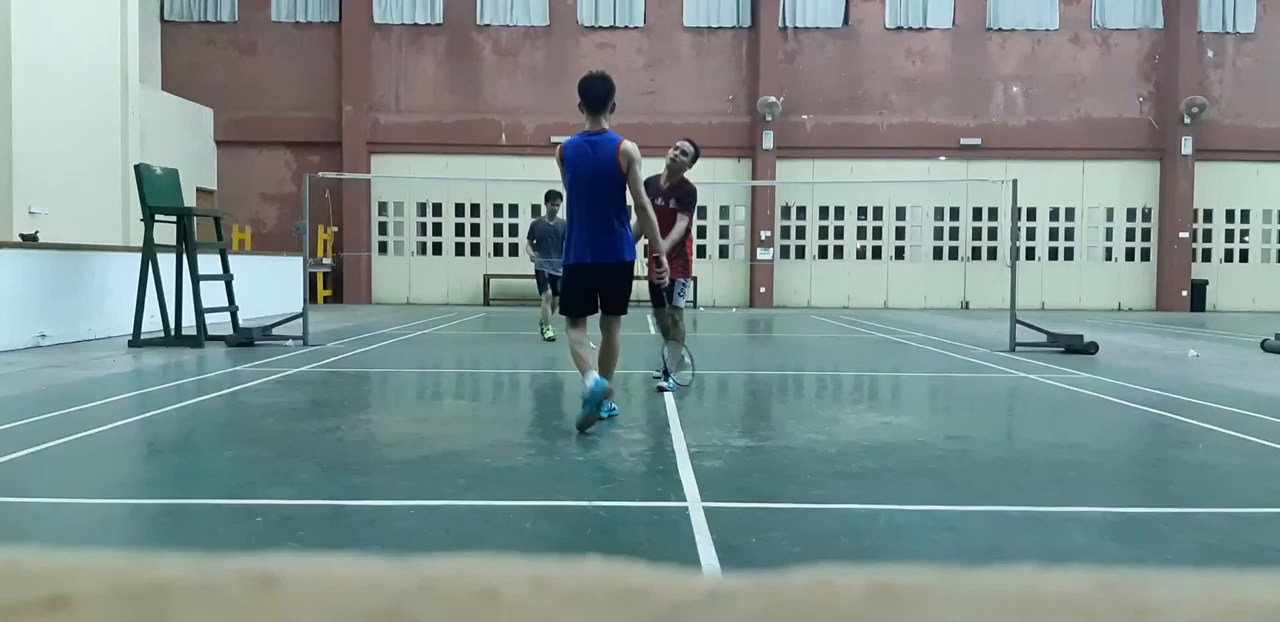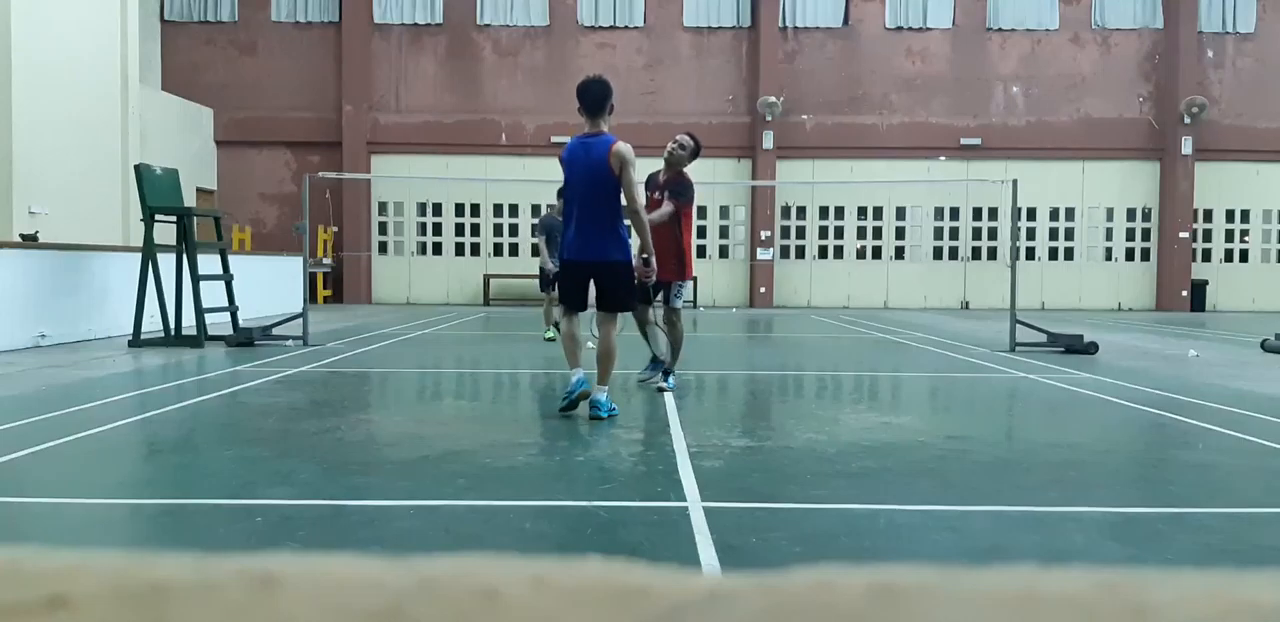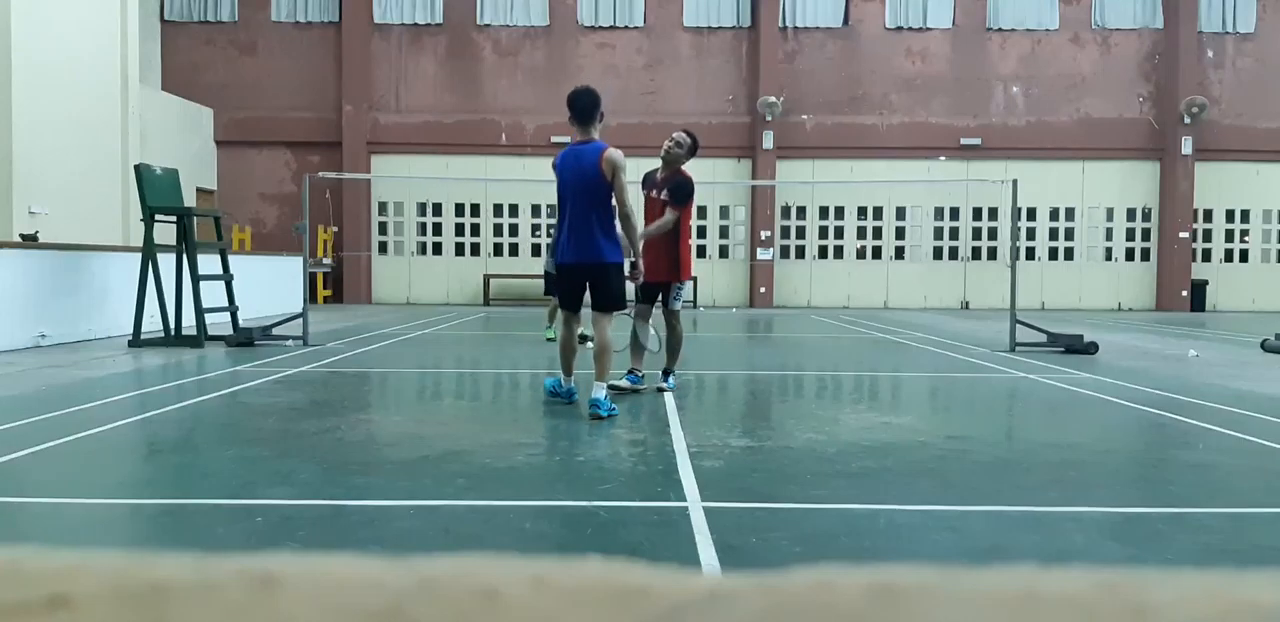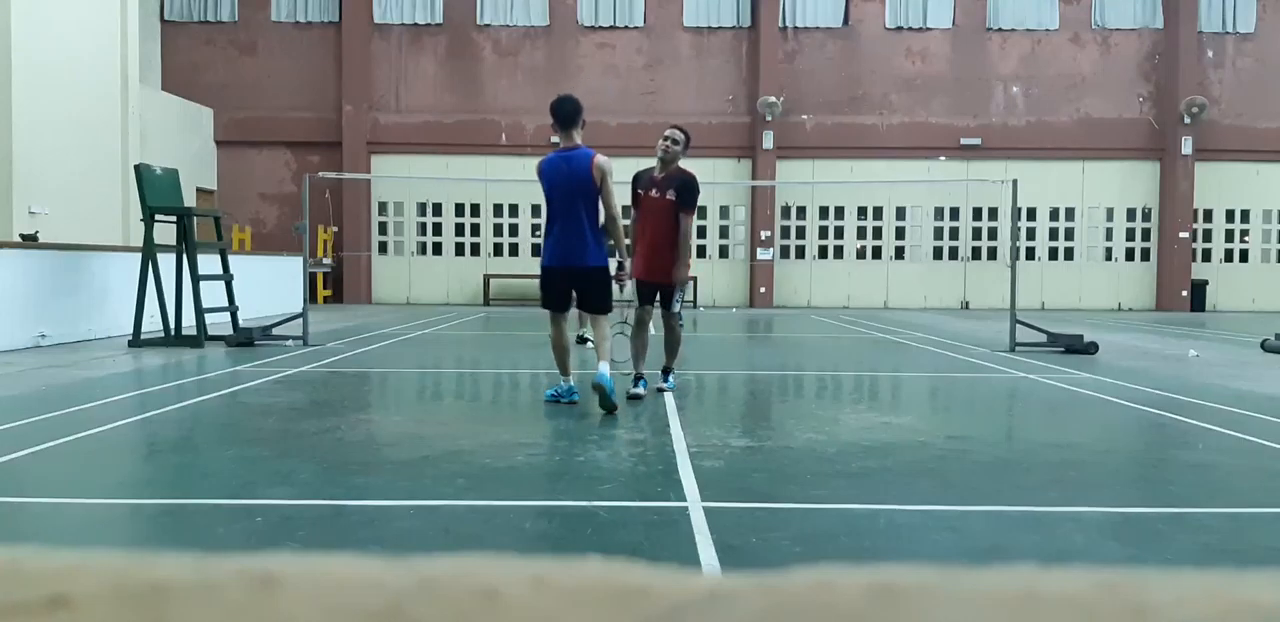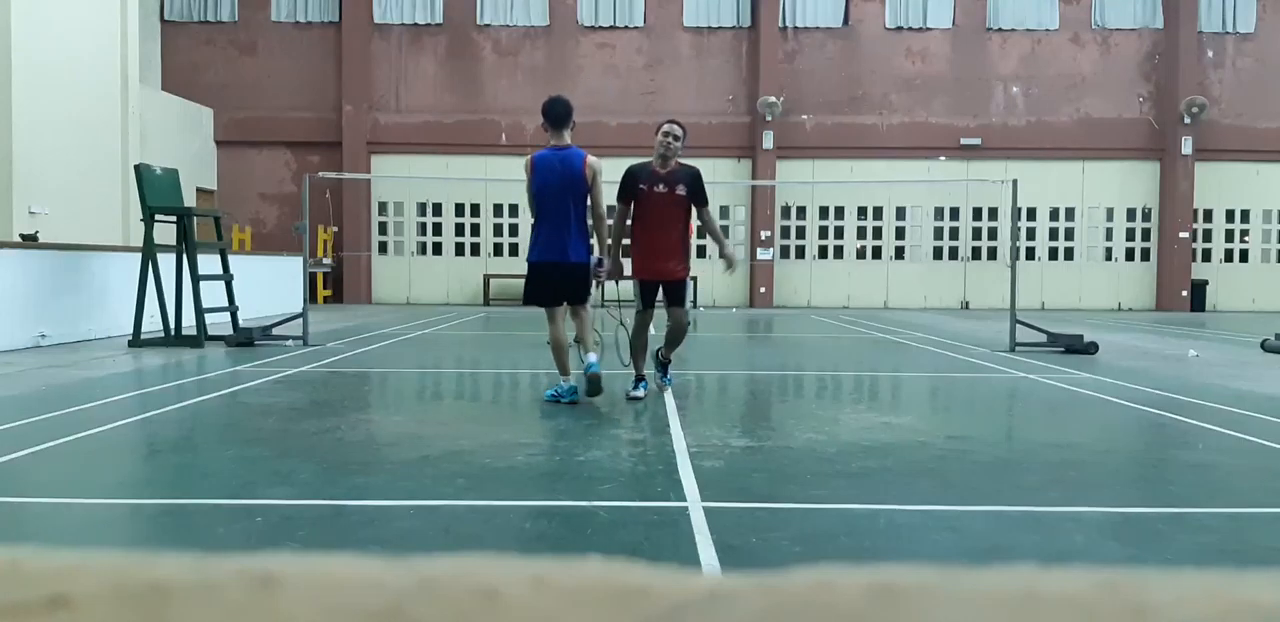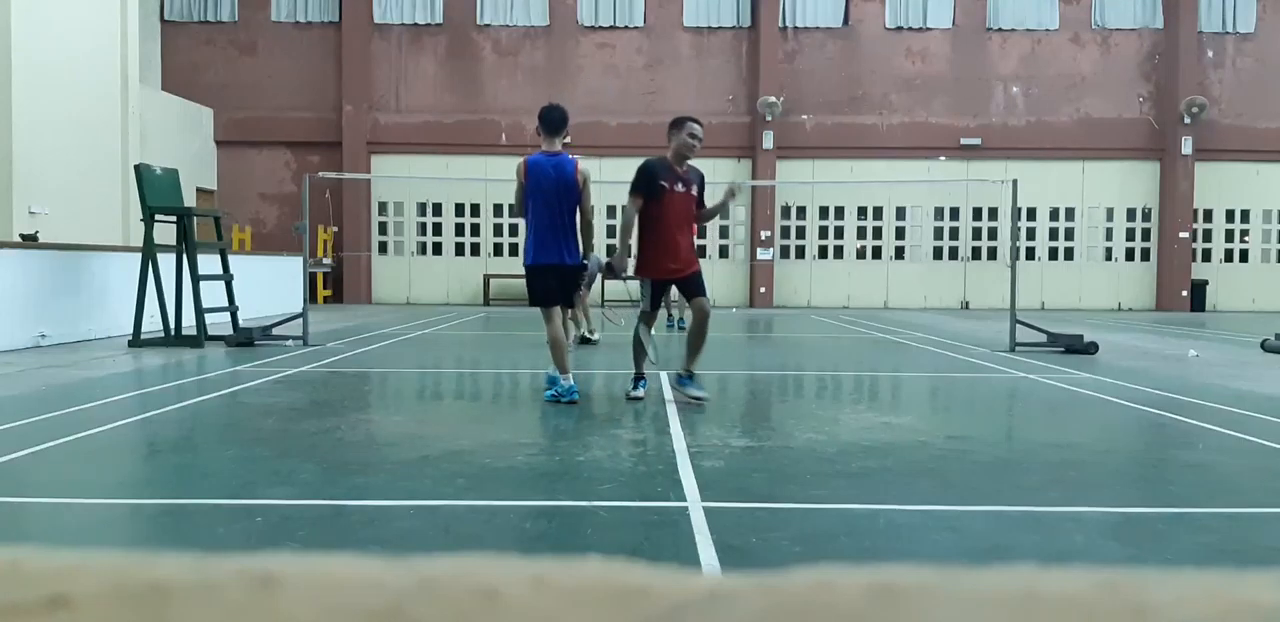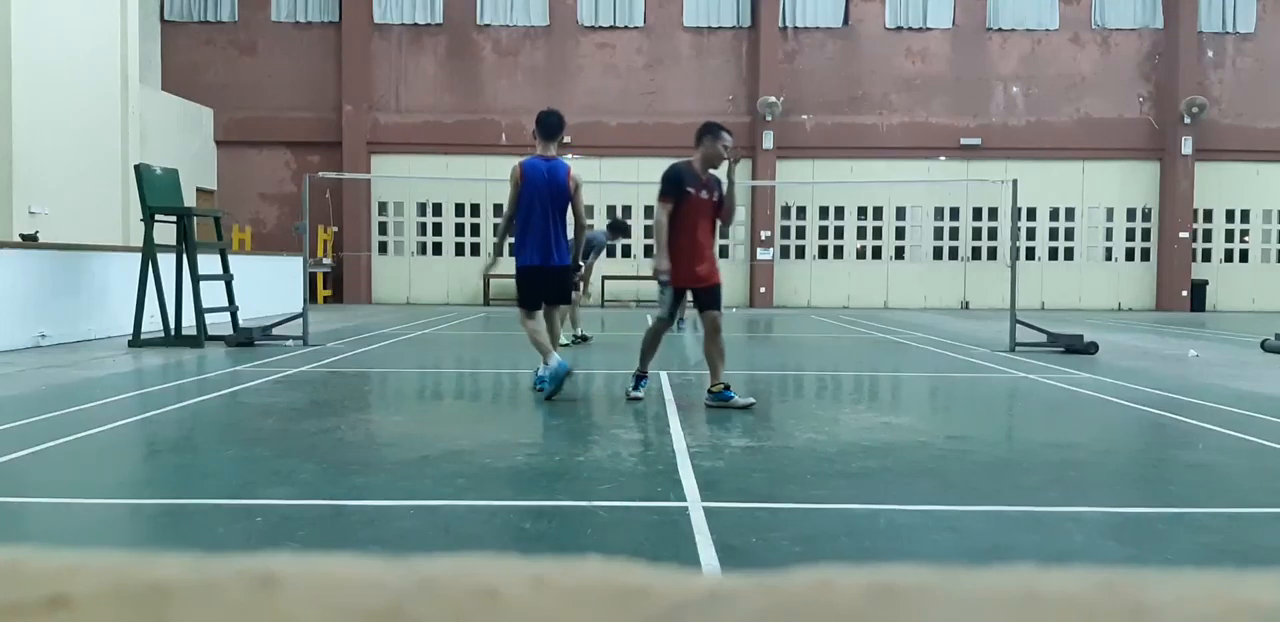
dt=0.2s
person 1, frame 1
left shoulder: (564, 151)
right shoulder: (626, 150)
right elbow: (642, 207)
right wrist: (659, 255)
left hip: (578, 255)
right hip: (617, 253)
left knee: (575, 326)
right knee: (610, 325)
left ankle: (595, 381)
right ankle: (602, 400)
person 1, frame 2
left shoulder: (567, 153)
right shoulder: (620, 151)
right elbow: (634, 208)
right wrist: (649, 254)
left hip: (573, 252)
right hip: (612, 253)
left knee: (569, 316)
right knee: (607, 323)
left ankle: (577, 379)
right ankle: (601, 397)
person 1, frame 3
left shoulder: (560, 160)
right shoulder: (612, 157)
right elbow: (625, 213)
right wrist: (637, 256)
left hip: (567, 255)
right hip: (605, 255)
left knee: (569, 319)
right knee: (602, 324)
left ankle: (566, 384)
right ankle: (599, 395)
person 1, frame 4
left shoulder: (543, 166)
right shoulder: (600, 163)
right elbow: (612, 217)
right wrist: (623, 259)
left hip: (555, 259)
right hip: (593, 259)
left knee: (559, 321)
right knee: (599, 320)
left ankle: (566, 385)
right ankle: (602, 373)
person 1, frame 5
left shoulder: (532, 163)
right shoulder: (590, 164)
right elbow: (599, 215)
right wrist: (601, 256)
left hip: (544, 254)
right hip: (578, 254)
left knee: (555, 317)
right knee: (580, 311)
left ankle: (567, 384)
right ankle: (591, 360)
person 1, frame 6
left shoulder: (525, 166)
right shoulder: (579, 170)
left elbow: (520, 210)
right elbow: (586, 220)
right wrist: (586, 257)
left hip: (539, 256)
right hip: (569, 257)
left knee: (552, 317)
right knee: (560, 316)
left ankle: (566, 383)
right ankle: (558, 374)
person 1, frame 7
left shoulder: (521, 170)
right shoulder: (571, 175)
left elbow: (509, 217)
right elbow: (581, 223)
left wrist: (495, 254)
right wrist: (576, 259)
left hip: (529, 258)
right hip: (560, 259)
left knee: (530, 317)
right knee: (551, 314)
left ankle: (555, 363)
right ankle: (545, 372)
person 2, frame 1
left shoulder: (687, 190)
right shoulder: (649, 183)
left elbow: (682, 225)
left wrist: (665, 246)
left hip: (678, 263)
right hip: (656, 262)
left knee: (674, 314)
right knee: (660, 315)
left ankle: (670, 371)
right ankle: (672, 359)
person 2, frame 2
left shoulder: (682, 183)
right shoulder: (652, 178)
left elbow: (664, 214)
left hip: (675, 262)
right hip: (653, 260)
left knee: (672, 315)
right knee: (639, 309)
left ankle: (669, 371)
right ankle: (657, 358)
person 2, frame 3
left shoulder: (682, 182)
right shoulder: (649, 178)
left elbow: (668, 220)
left hip: (673, 264)
right hip: (649, 262)
left knee: (672, 317)
right knee: (640, 314)
left ankle: (669, 372)
right ankle: (635, 374)
person 2, frame 4
left shoulder: (686, 180)
right shoulder: (640, 178)
left elbow: (687, 224)
left wrist: (683, 264)
right wrist: (631, 256)
left hip: (673, 267)
right hip: (644, 265)
left knee: (671, 319)
right knee: (641, 317)
left ankle: (668, 371)
right ankle: (638, 377)
person 2, frame 5
left shoulder: (691, 175)
right shoulder: (635, 173)
left elbow: (704, 215)
right elbow: (621, 216)
left wrist: (723, 246)
right wrist: (615, 256)
left hip: (677, 264)
right hip: (644, 264)
left knee: (680, 319)
right knee: (643, 318)
left ankle: (664, 357)
right ankle: (639, 378)
person 2, frame 6
left shoulder: (696, 175)
right shoulder: (651, 168)
left elbow: (700, 217)
right elbow: (631, 211)
left wrist: (723, 204)
right wrist: (621, 250)
left hip: (686, 261)
right hip: (653, 262)
left knee: (703, 310)
right knee: (647, 318)
left ankle: (687, 375)
right ankle: (639, 377)
person 2, frame 7
left shoulder: (715, 182)
right shoulder: (677, 173)
left elbow: (726, 220)
right elbow: (662, 215)
left wrist: (731, 180)
right wrist: (661, 255)
left hip: (707, 269)
right hip: (679, 268)
left knee: (714, 324)
right knee: (663, 323)
left ankle: (718, 389)
right ankle: (640, 375)
